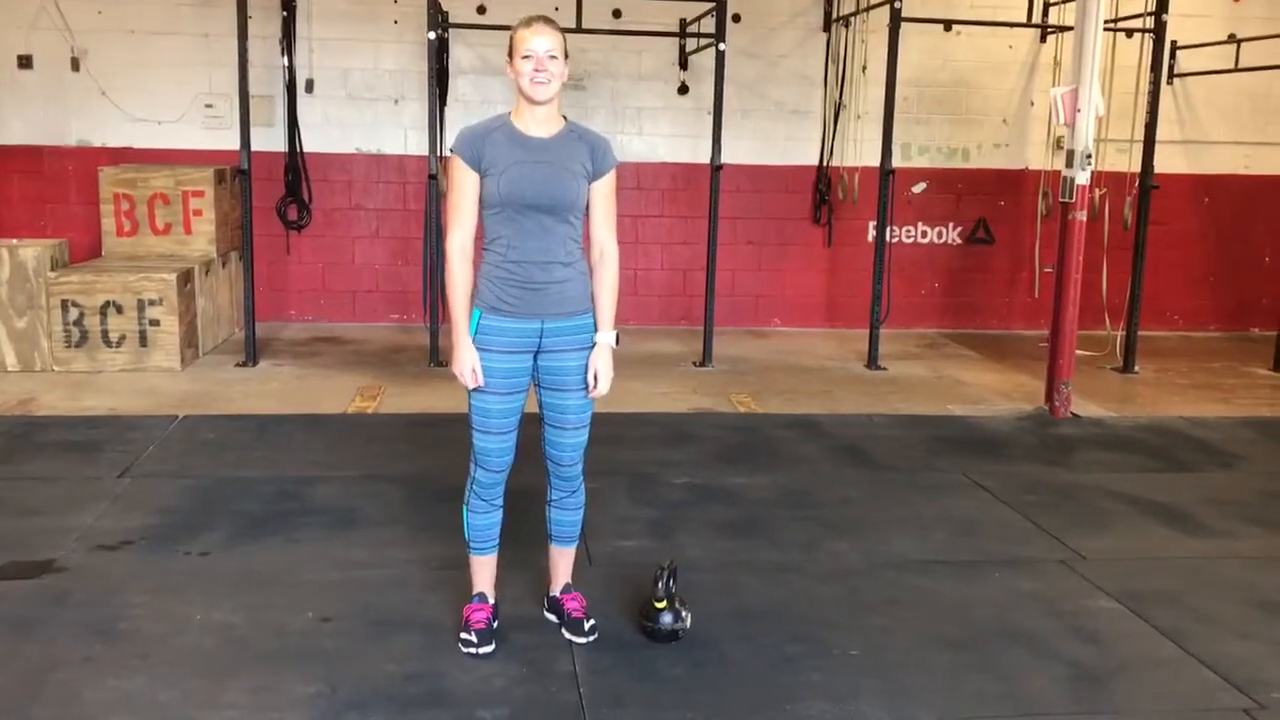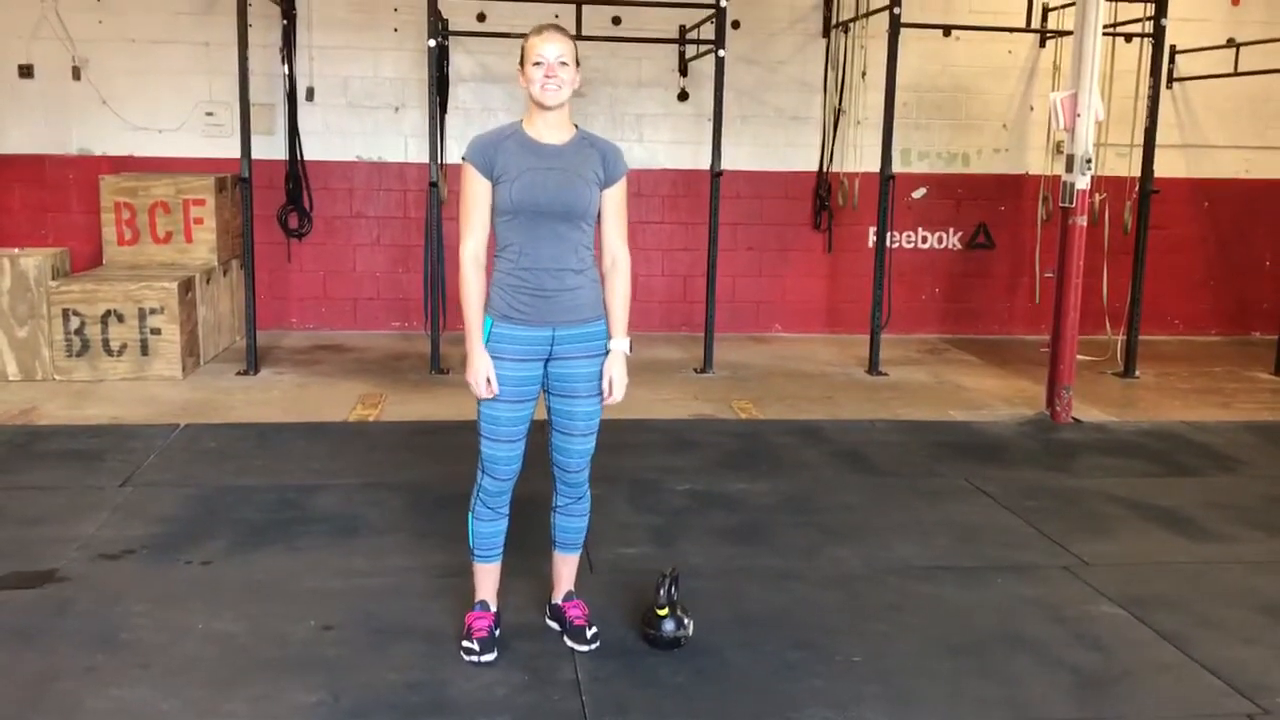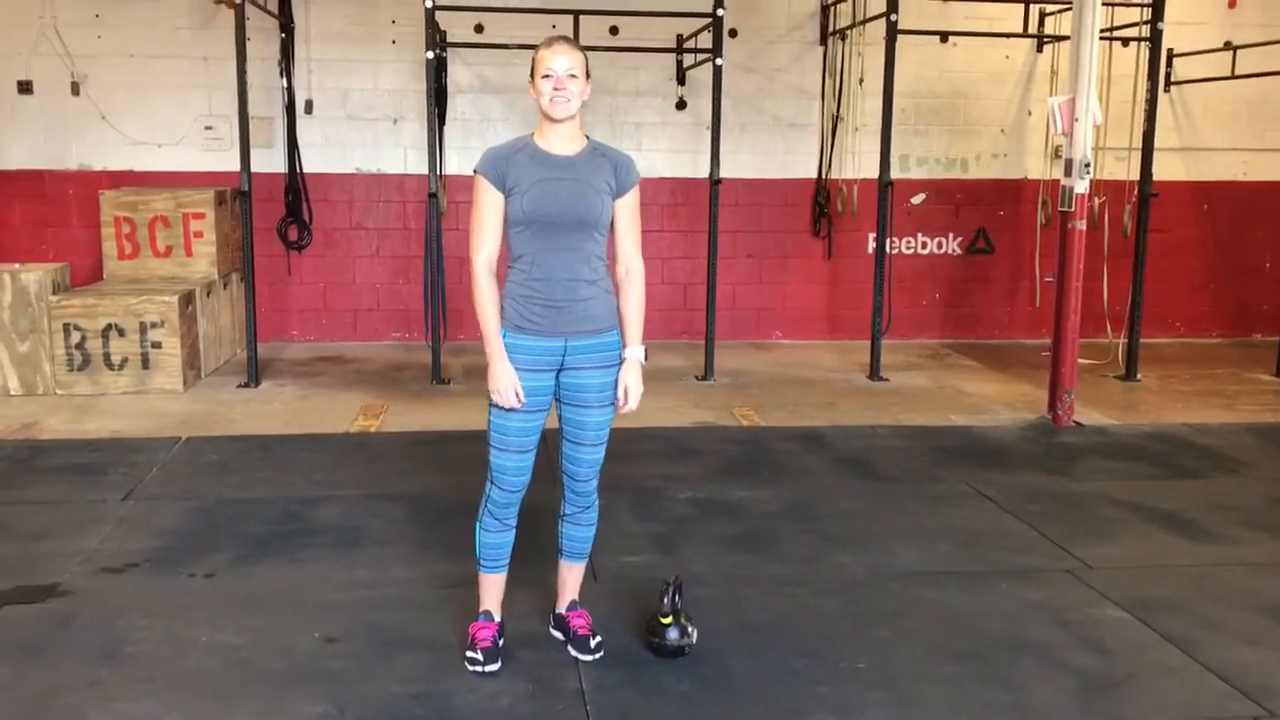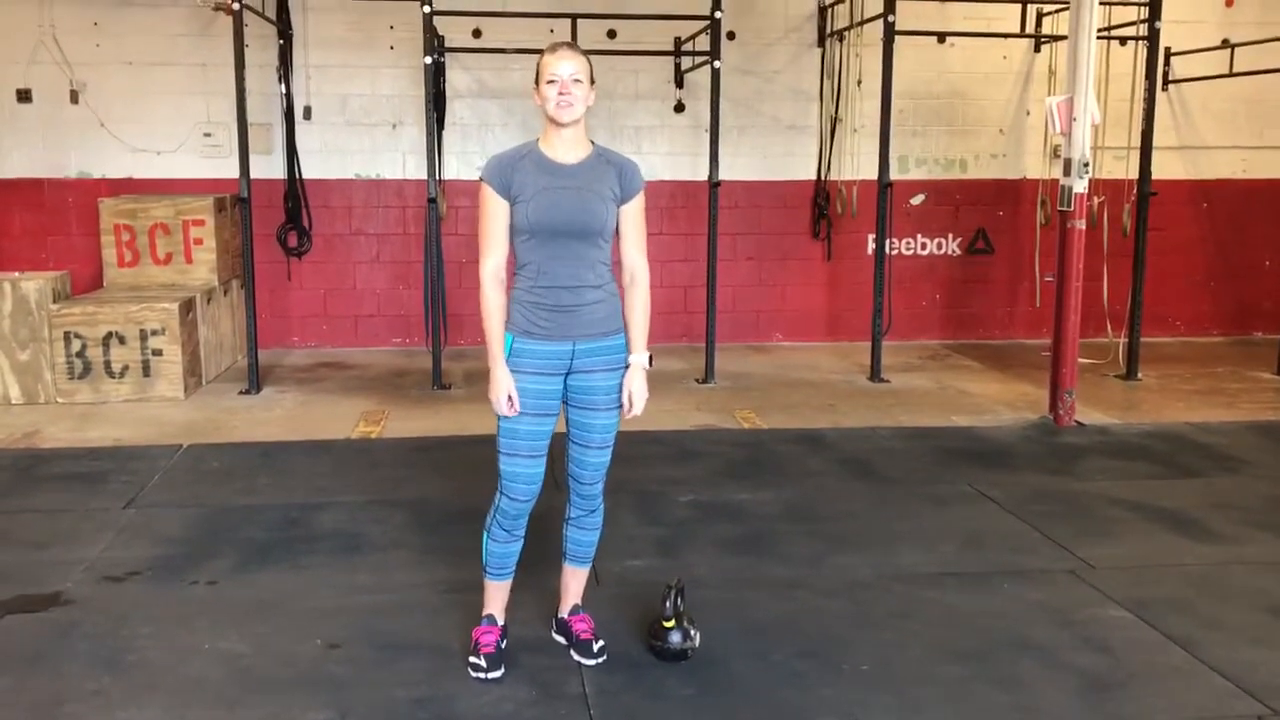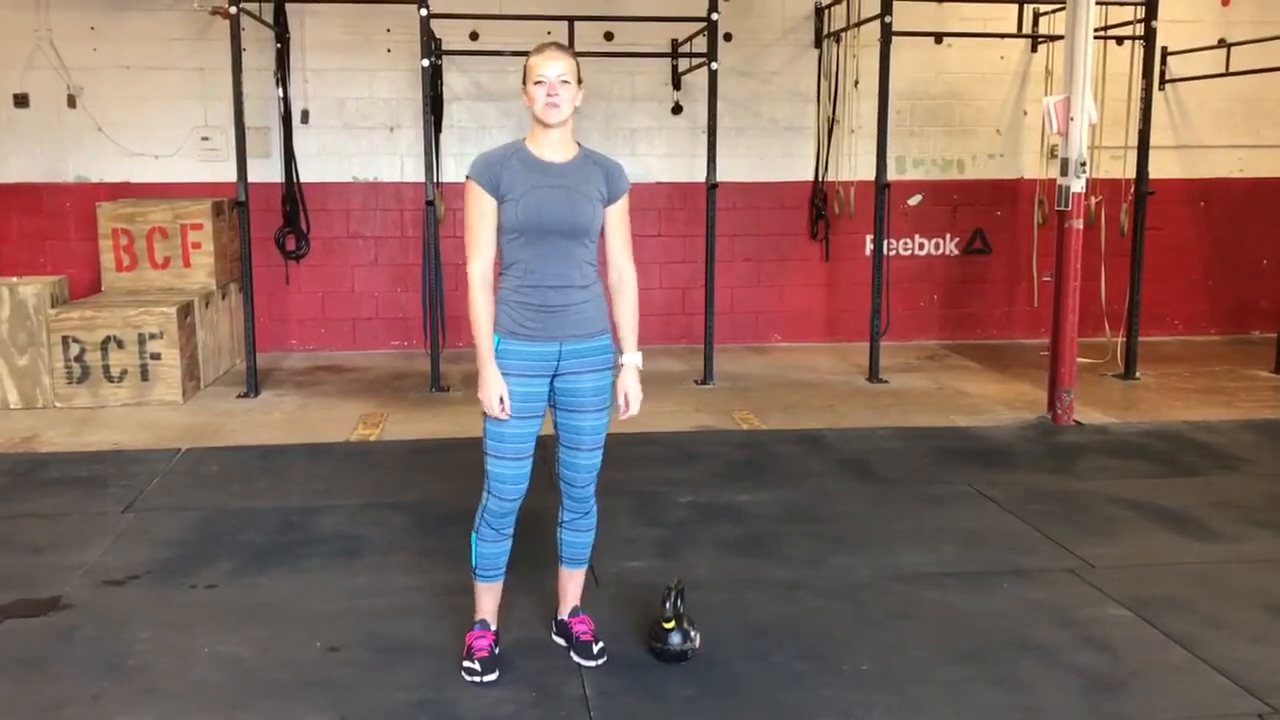
dt=0.4s
person 1, frame 1
left shoulder: (593, 149)
right shoulder: (477, 142)
left elbow: (604, 250)
right elbow: (459, 244)
left wrist: (605, 338)
right wrist: (460, 335)
left hip: (572, 328)
right hip: (499, 326)
left knee: (568, 468)
right knee: (490, 467)
left ankle: (563, 591)
right ankle: (482, 599)
person 1, frame 2
left shoulder: (604, 157)
right shoulder: (488, 150)
left elbow: (615, 257)
right elbow: (471, 252)
left wrist: (618, 346)
right wrist: (474, 345)
left hip: (583, 336)
right hip: (510, 334)
left knee: (573, 476)
right knee: (496, 475)
left ankle: (565, 599)
right ankle: (484, 607)
person 1, frame 3
left shoulder: (616, 167)
right shoulder: (501, 162)
left elbow: (630, 267)
right elbow: (483, 264)
left wrist: (633, 354)
right wrist: (496, 355)
left hip: (596, 347)
right hip: (524, 344)
left knee: (582, 485)
right knee: (505, 485)
left ankle: (569, 609)
right ankle: (488, 617)
person 1, frame 4
left shoulder: (621, 173)
right shoulder: (505, 170)
left elbow: (636, 272)
right elbow: (492, 272)
left wrist: (638, 360)
right wrist: (497, 363)
left hip: (603, 350)
right hip: (531, 348)
left knee: (588, 488)
right knee: (517, 493)
left ankle: (571, 612)
right ankle: (491, 621)
person 1, frame 5
left shoulder: (606, 174)
right shoulder: (492, 168)
left elbow: (621, 270)
right elbow: (478, 272)
left wrist: (630, 359)
right wrist: (486, 363)
left hip: (588, 351)
right hip: (516, 350)
left knee: (579, 489)
right knee: (503, 495)
left ankle: (570, 615)
right ankle: (483, 626)
